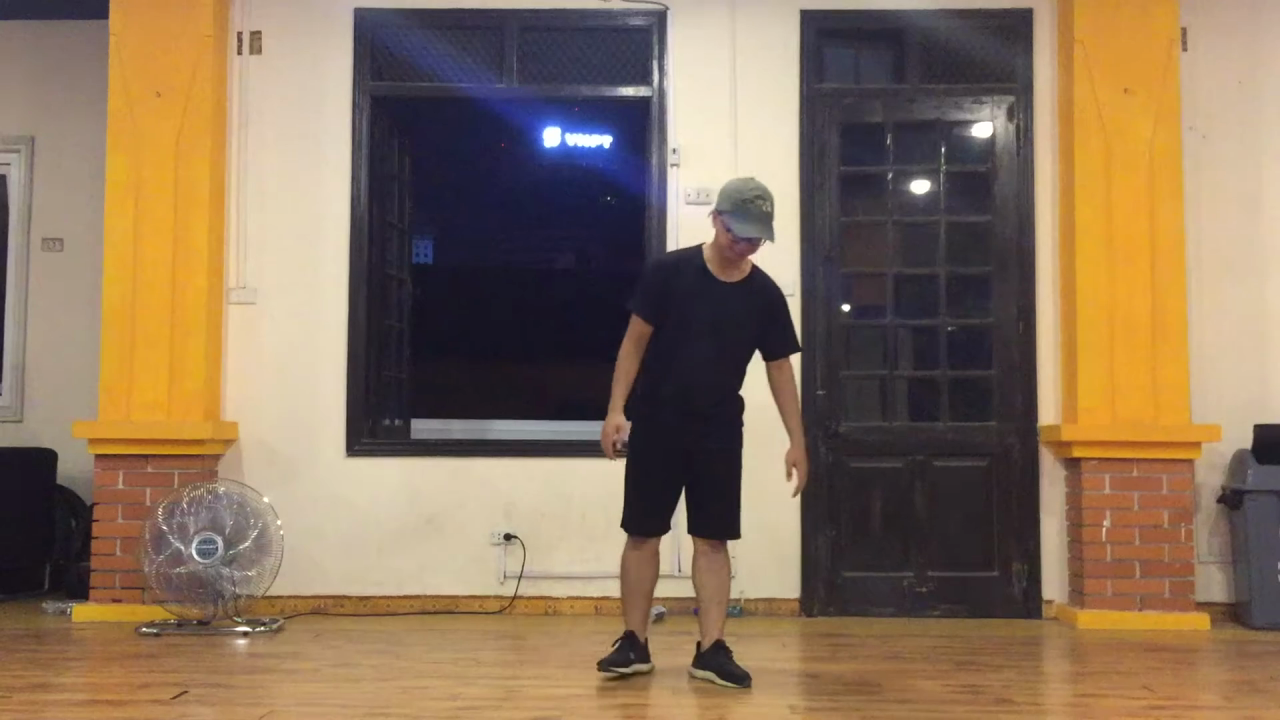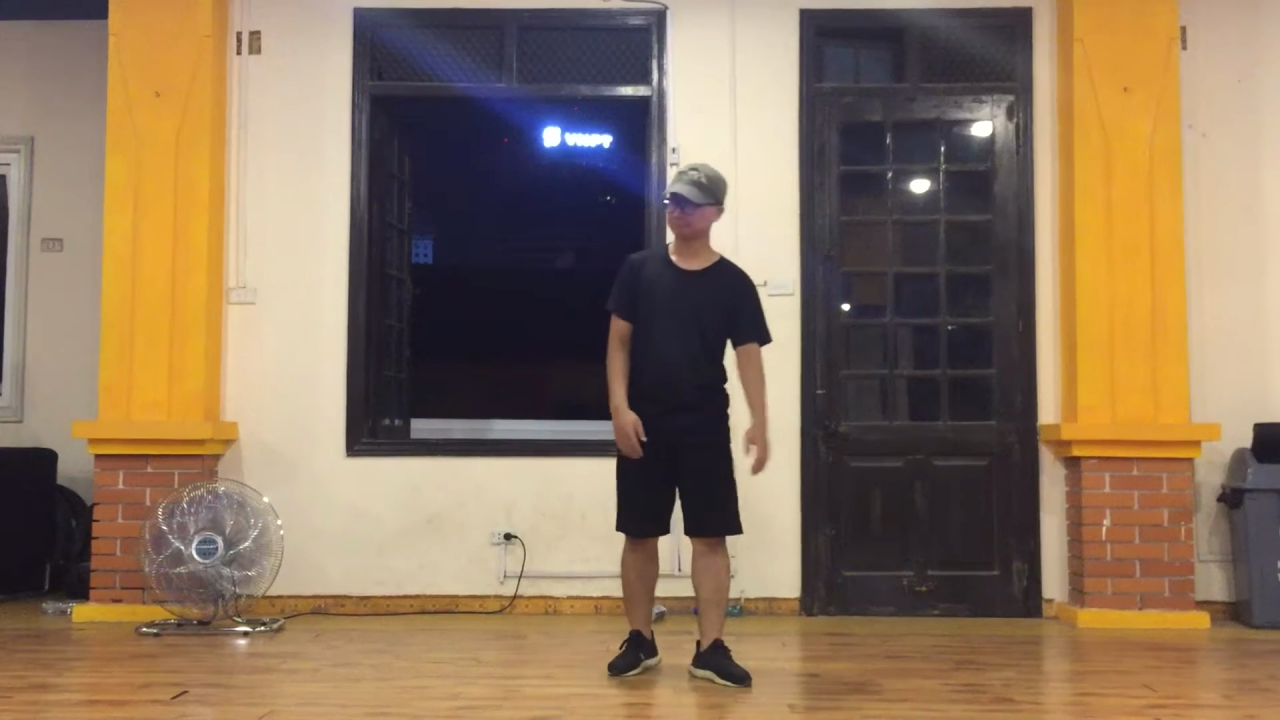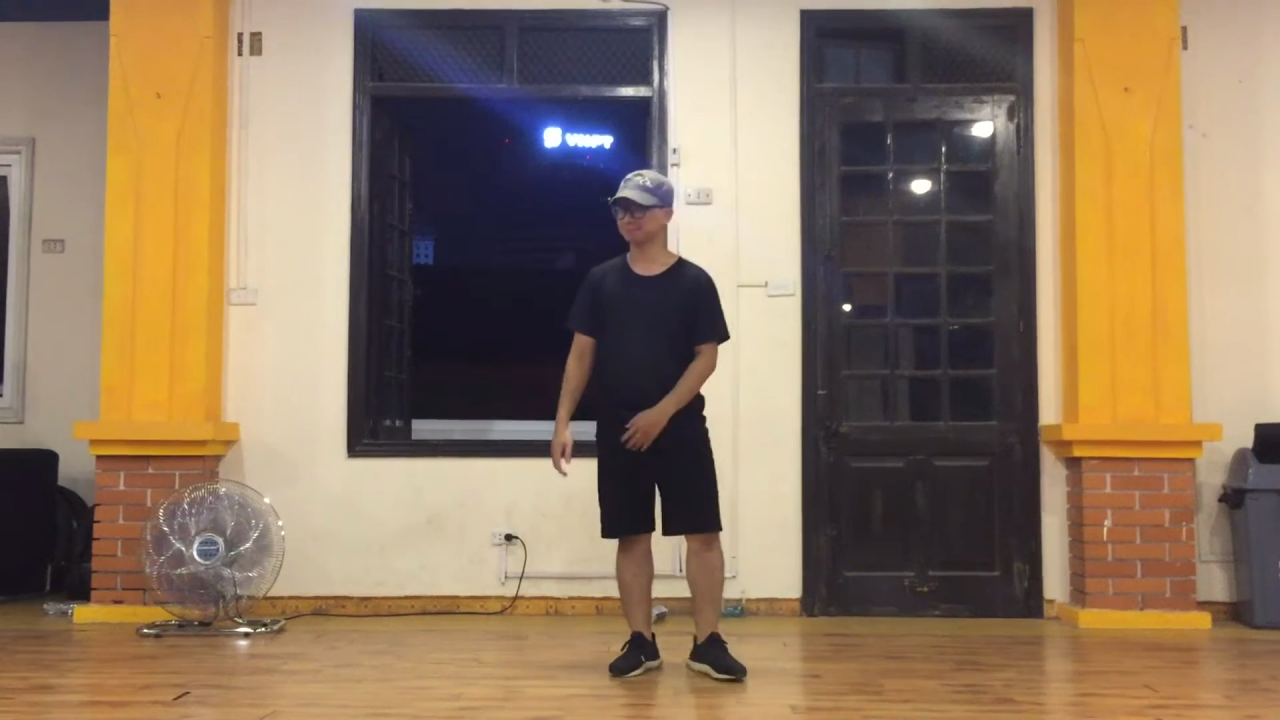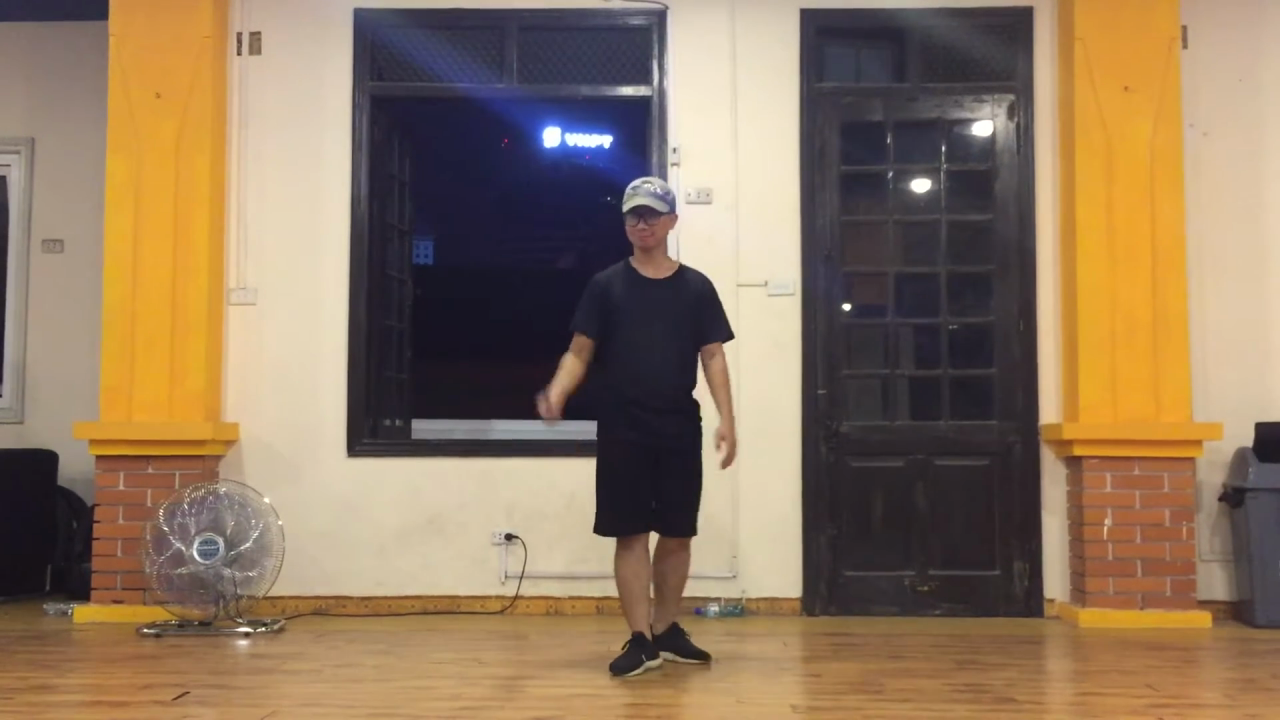
dt=0.4s
person 1, frame 1
left shoulder: (765, 294)
right shoulder: (669, 271)
left elbow: (779, 368)
right elbow: (636, 341)
left wrist: (796, 439)
right wrist: (616, 409)
left hip: (719, 430)
right hip: (655, 423)
left knee: (712, 538)
right knee: (642, 532)
left ankle: (710, 649)
right ankle: (634, 640)
person 1, frame 2
left shoulder: (733, 283)
right shoulder: (640, 268)
left elbow: (748, 354)
right elbow: (618, 342)
left wrist: (758, 422)
right wrist: (620, 407)
left hip: (704, 425)
right hip: (642, 423)
left knee: (710, 536)
right knee: (639, 535)
left ankle: (710, 647)
right ankle: (640, 639)
person 1, frame 3
left shoulder: (694, 282)
right shoulder: (602, 280)
left elbow: (705, 358)
right elbow: (582, 354)
left wrist: (662, 414)
right wrist: (562, 421)
left hip: (679, 426)
right hip: (618, 429)
left knee: (703, 533)
right knee: (631, 536)
left ankle: (707, 642)
right ankle: (641, 641)
person 1, frame 4
left shoulder: (696, 287)
right shoulder: (606, 284)
left elbow: (713, 357)
right elbow: (580, 352)
left wrist: (726, 418)
right wrist: (557, 392)
left hip: (681, 429)
right hip: (622, 429)
left knee: (676, 536)
right knee: (630, 535)
left ankle: (665, 629)
right ankle: (640, 640)
